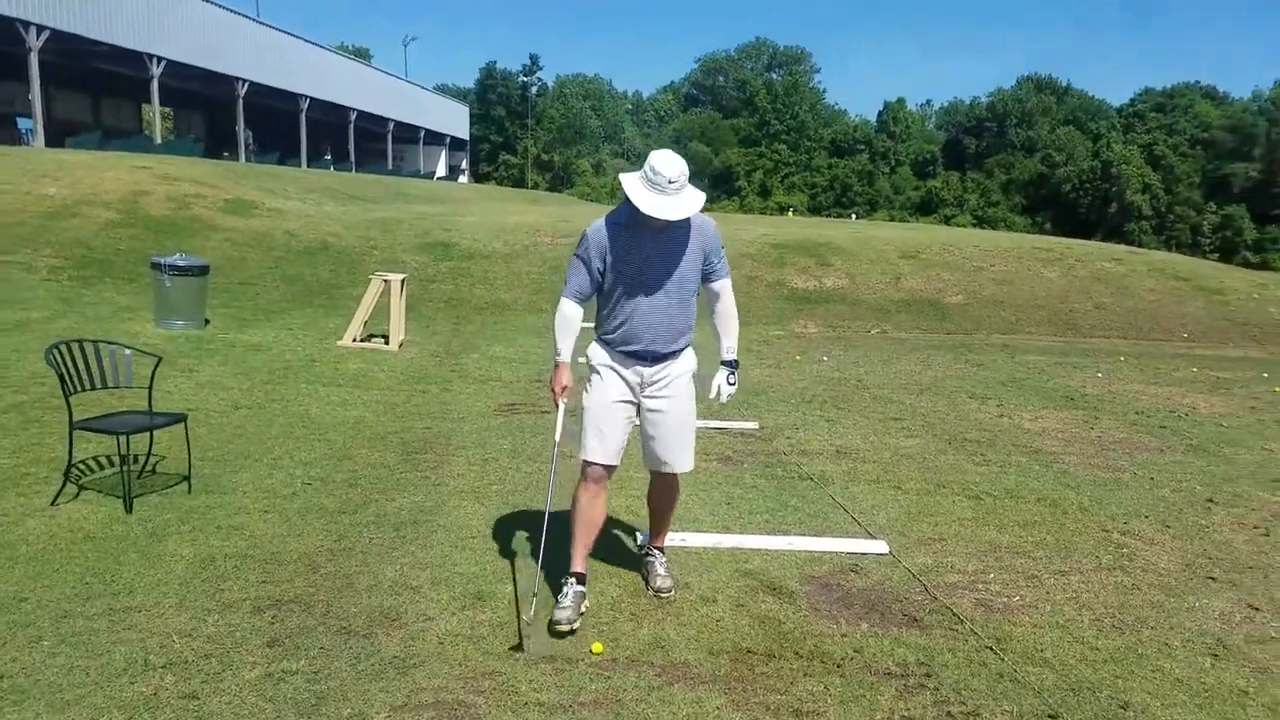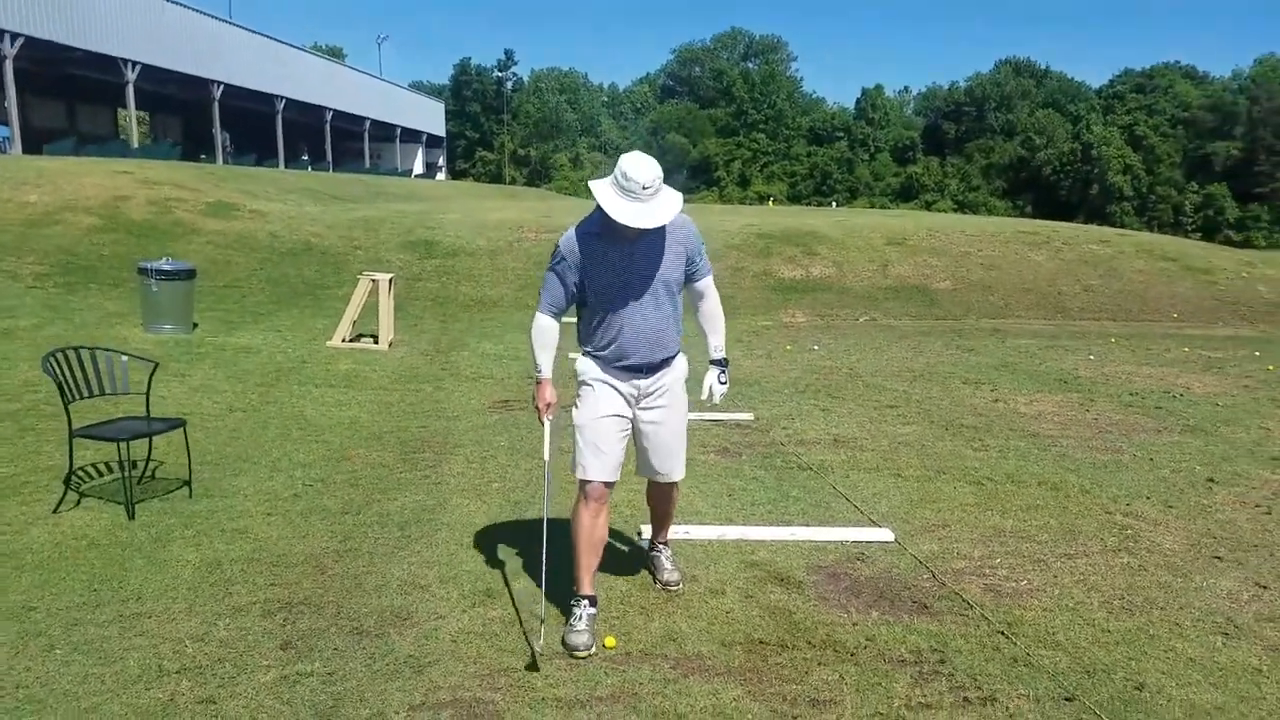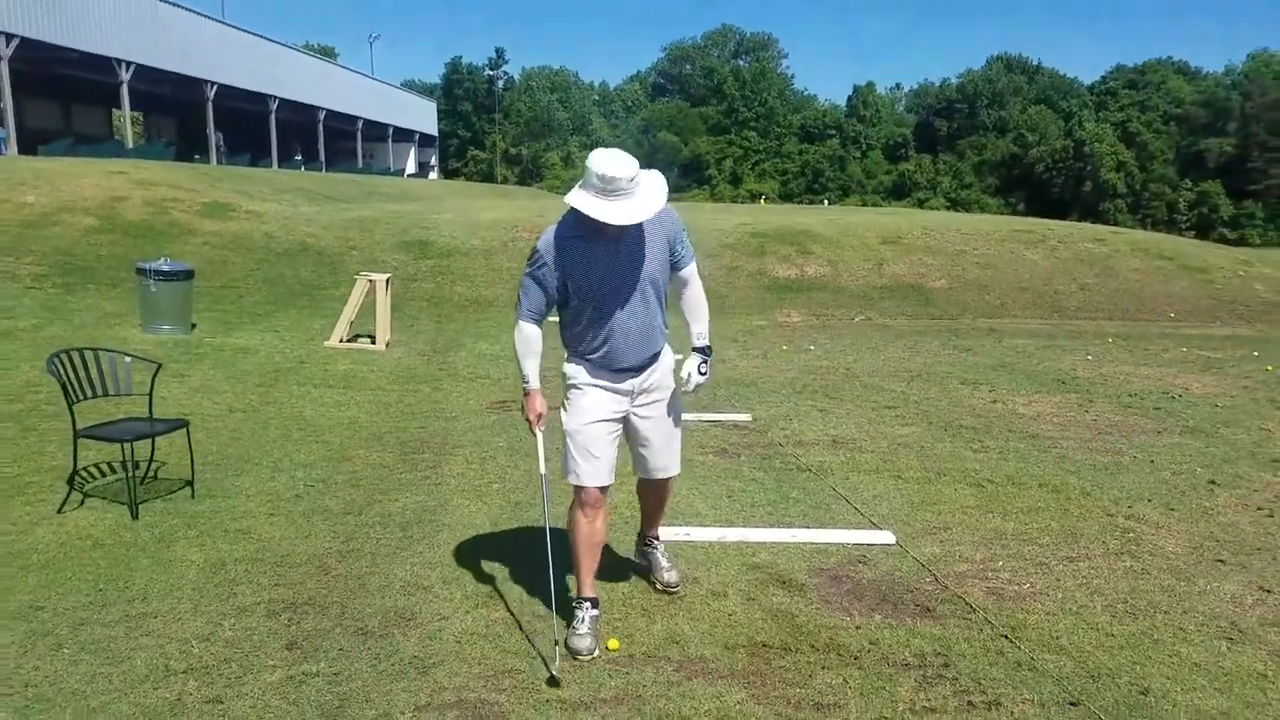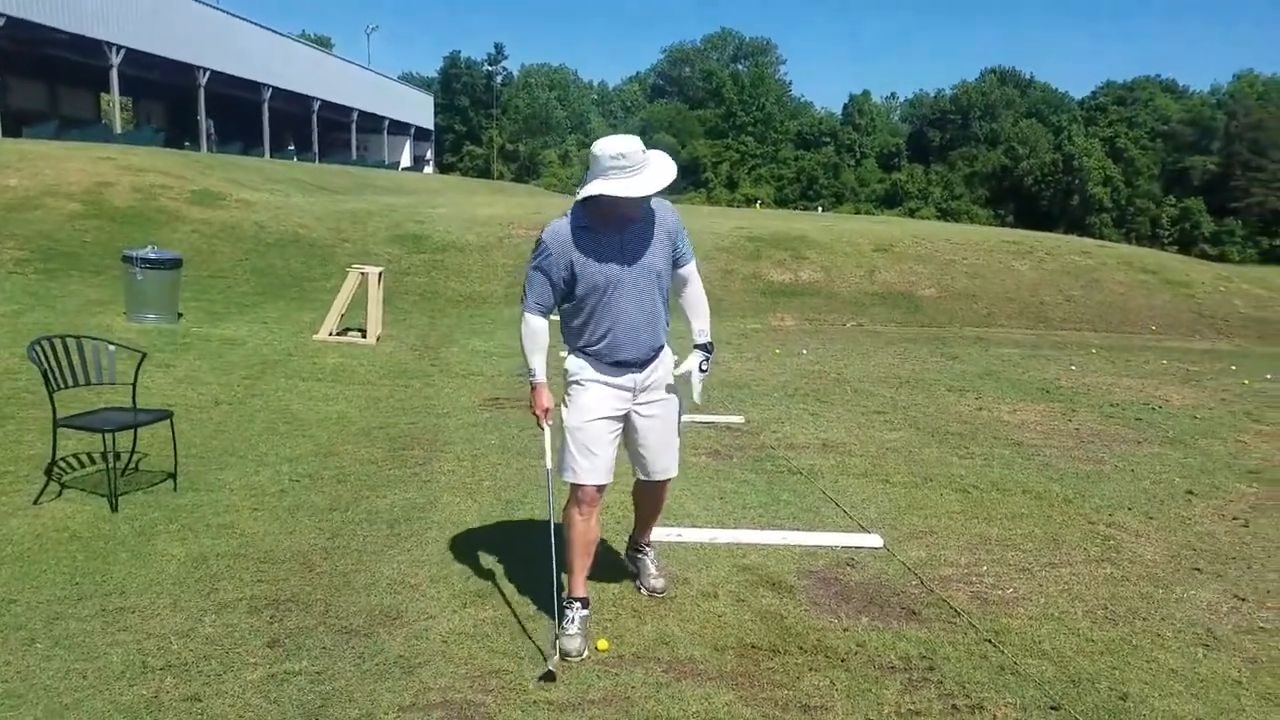
dt=0.3s
person 1, frame 1
left shoulder: (702, 231)
right shoulder: (603, 232)
left elbow: (721, 295)
right elbow: (572, 300)
left wrist: (729, 359)
right wrist: (562, 362)
left hip: (672, 369)
right hip: (613, 367)
left knee: (666, 471)
right knee: (595, 472)
left ankle: (655, 552)
right ankle: (576, 581)
person 1, frame 2
left shoulder: (683, 231)
right shoulder: (577, 241)
left elbow: (705, 294)
right elbow: (548, 312)
left wrist: (718, 359)
right wrist: (543, 377)
left hip: (664, 377)
right hip: (603, 379)
left knee: (665, 478)
right knee: (594, 489)
left ankle: (659, 546)
right ankle: (584, 601)
person 1, frame 3
left shoulder: (662, 221)
right shoulder: (554, 246)
left elbow: (688, 281)
right elbow: (529, 320)
left wrist: (701, 347)
right wrist: (532, 388)
left hip: (655, 373)
right hip: (592, 382)
left knee: (659, 474)
right knee: (590, 493)
left ankle: (650, 543)
right ankle: (586, 605)
person 1, frame 4
left shoulder: (663, 218)
right shoulder: (560, 238)
left elbow: (688, 280)
right elbow: (536, 313)
left wrist: (702, 344)
right wrist: (538, 382)
left hip: (656, 372)
right hip: (593, 378)
left knee: (657, 477)
right knee: (586, 492)
left ankle: (639, 548)
right ankle: (575, 604)
